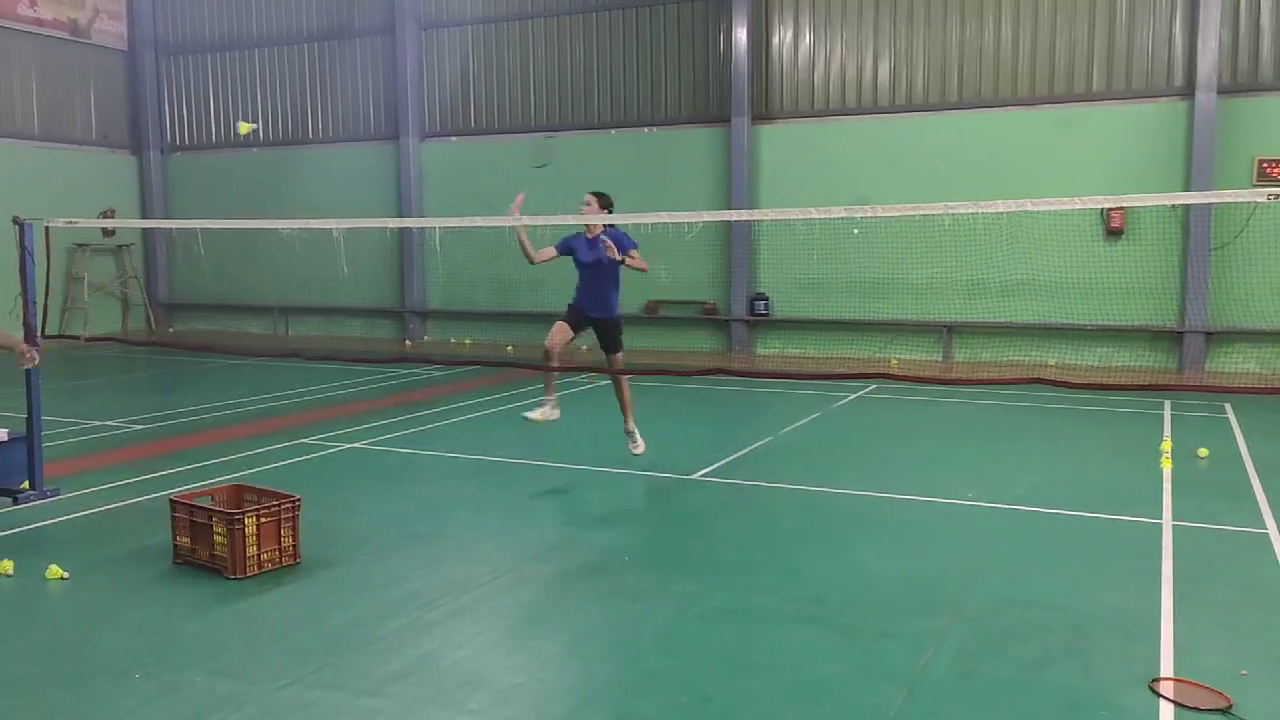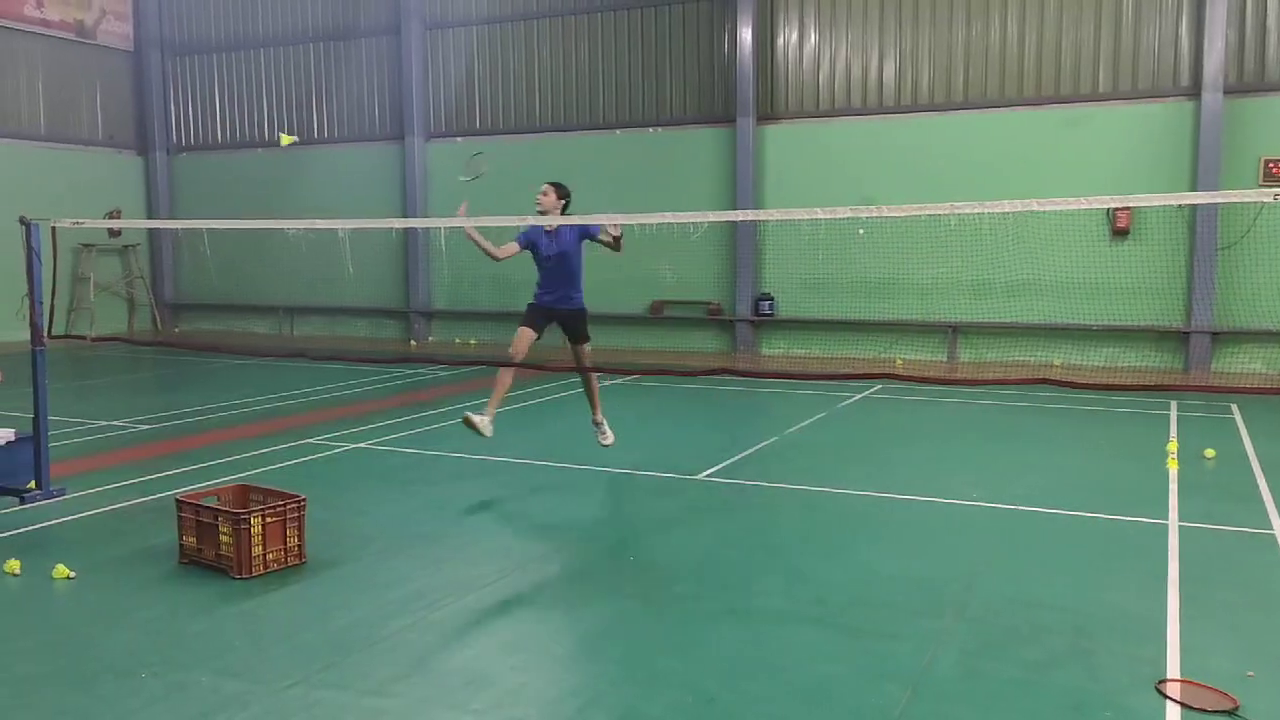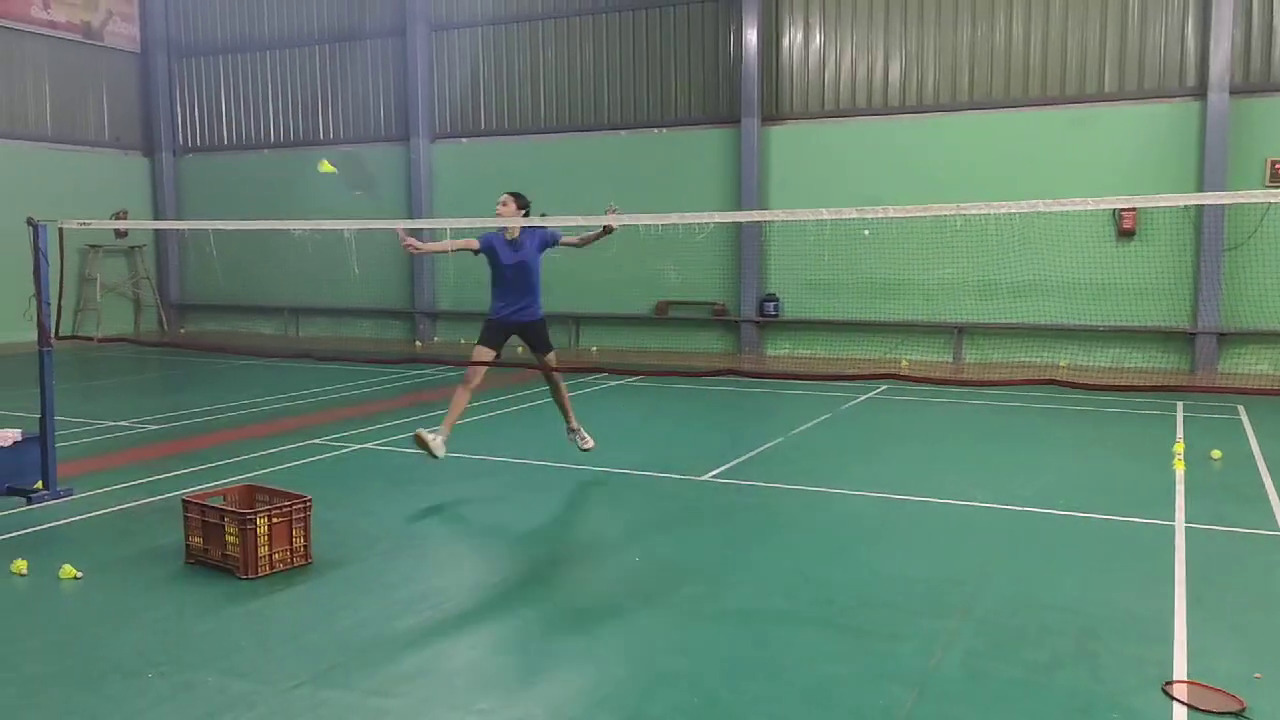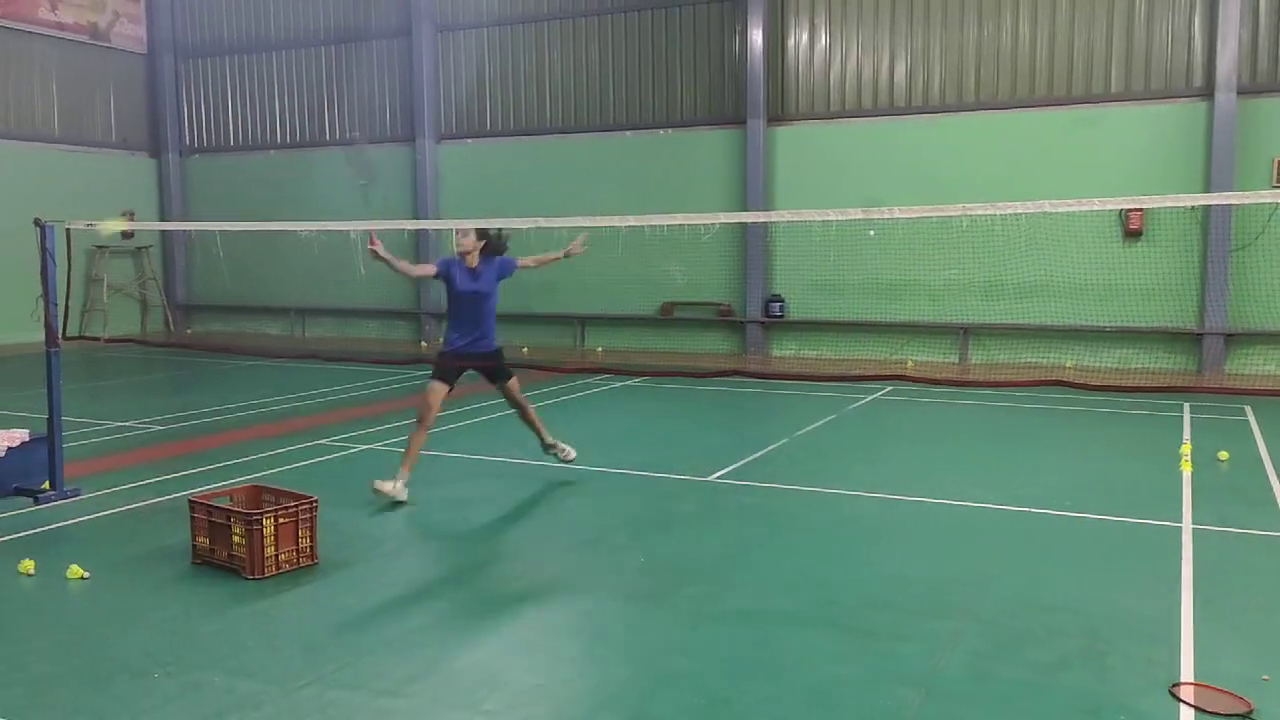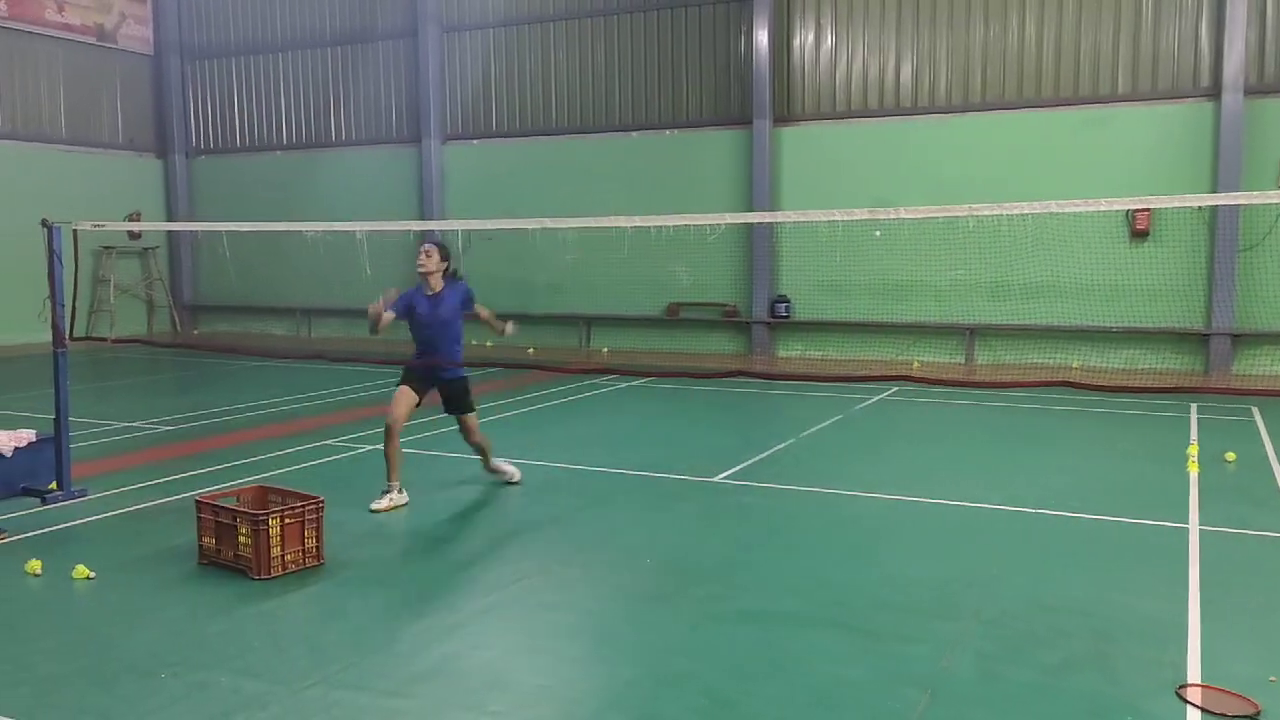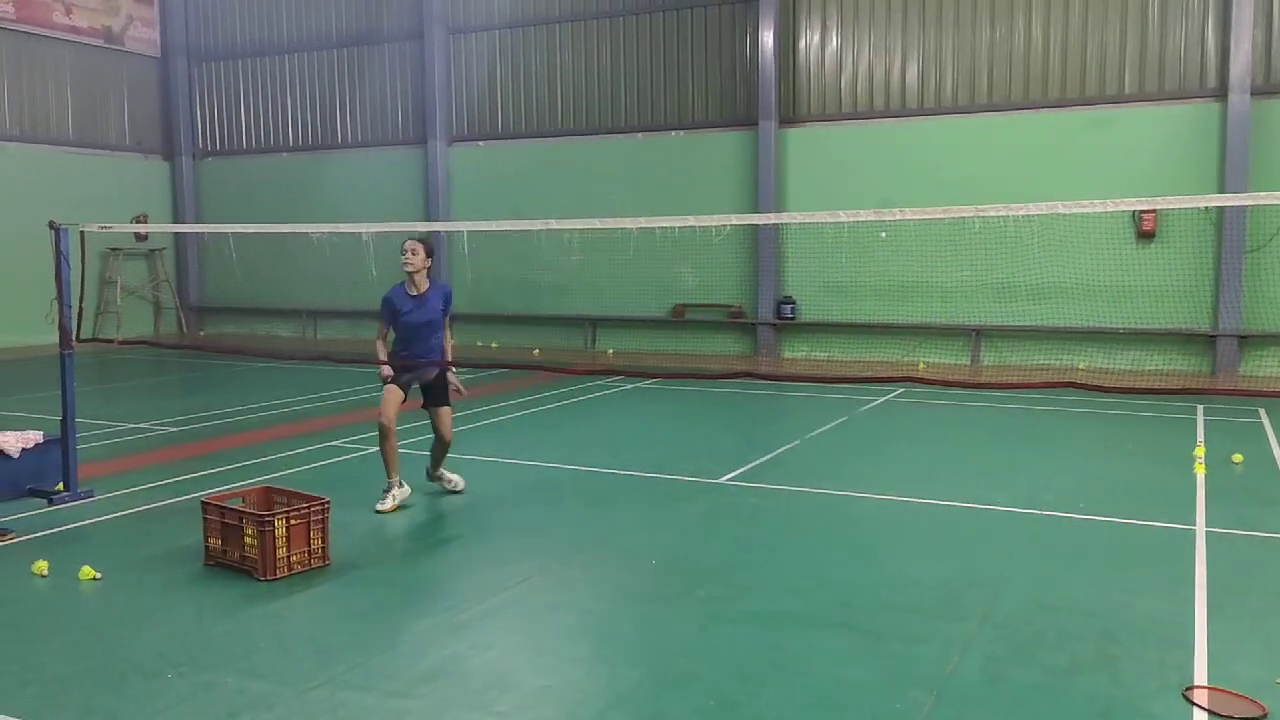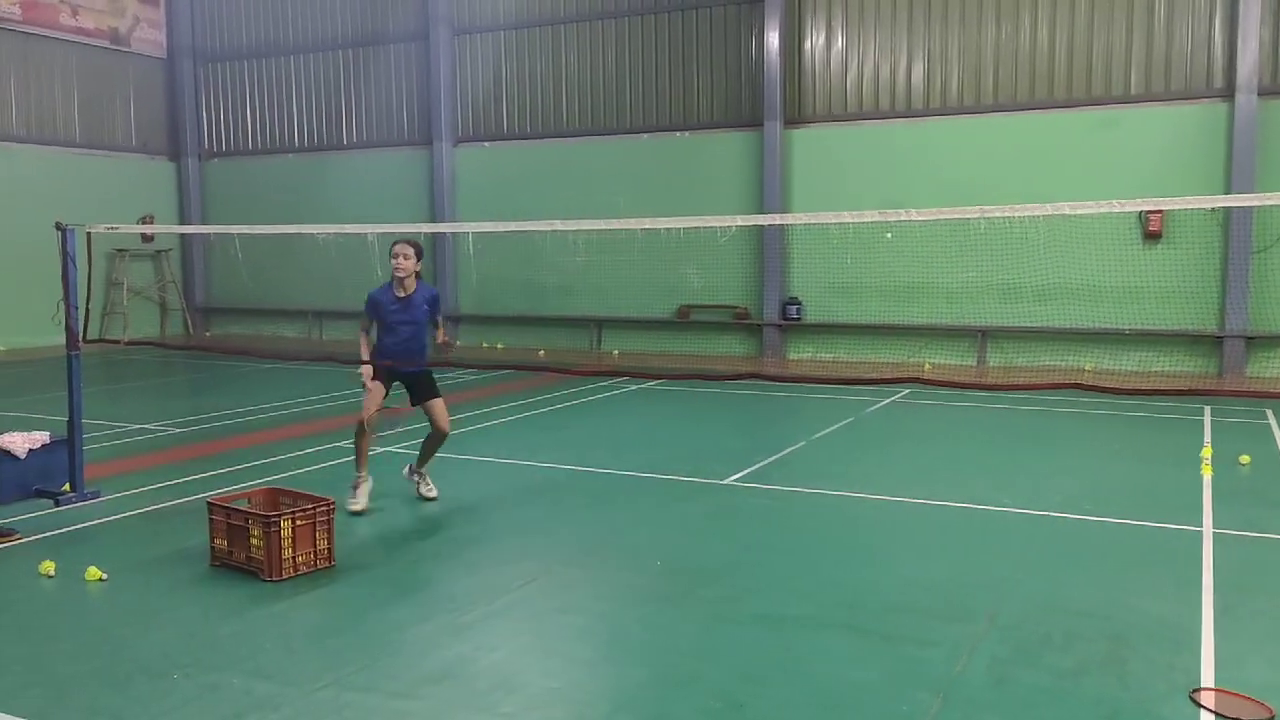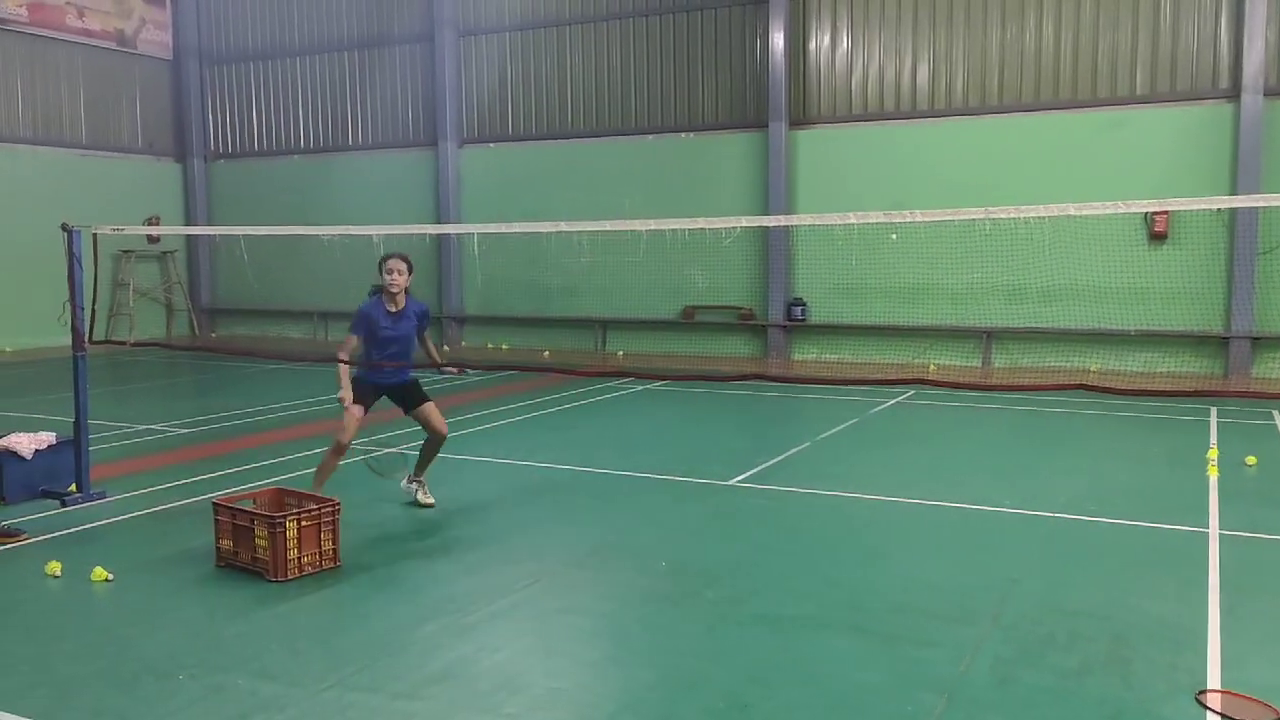
dt=0.1s
person 1, frame 1
left shoulder: (616, 236)
right shoulder: (574, 240)
left elbow: (643, 266)
right elbow: (534, 258)
left wrist: (619, 259)
right wrist: (519, 225)
left hip: (607, 314)
right hip: (579, 308)
left knee: (618, 375)
right knee: (550, 347)
left ankle: (630, 429)
right ankle: (549, 404)
person 1, frame 2
left shoulder: (577, 227)
right shoulder: (532, 233)
left elbow: (616, 248)
right elbow: (498, 254)
left wrist: (617, 237)
right wrist: (469, 230)
left hip: (572, 306)
right hip: (542, 304)
left knee: (584, 366)
right knee: (513, 357)
left ankle: (598, 420)
right ankle: (486, 418)
person 1, frame 3
left shoulder: (538, 236)
right shoulder: (491, 239)
left elbow: (578, 241)
right elbow: (457, 244)
left wrist: (603, 232)
right wrist: (421, 246)
left hip: (531, 318)
right hip: (499, 319)
left knee: (553, 377)
right knee: (471, 379)
left ankle: (573, 427)
right ankle: (439, 438)
person 1, frame 4
left shoulder: (496, 266)
right shoulder: (450, 266)
left elbow: (530, 262)
right elbow: (412, 271)
left wrist: (565, 254)
right wrist: (384, 256)
left hip: (487, 349)
right hip: (455, 351)
left knee: (519, 402)
right knee: (426, 416)
left ankle: (549, 442)
right ankle: (400, 480)
person 1, frame 5
left shoulder: (459, 291)
right shoulder: (409, 298)
left elbow: (477, 311)
right elbow: (376, 328)
left wrist: (500, 326)
right wrist: (376, 315)
left hip: (453, 373)
right hip: (420, 370)
left knee: (474, 438)
right knee: (393, 422)
left ankle: (490, 462)
right ankle: (393, 489)
person 1, frame 6
left shoulder: (442, 291)
right shoulder: (392, 297)
right elbow: (380, 338)
left wrist: (450, 368)
right wrist: (384, 364)
left hip: (433, 369)
right hip: (401, 366)
left knee: (444, 436)
right knee: (386, 422)
left ankle: (436, 470)
right ankle: (395, 486)
person 1, frame 7
left shoulder: (430, 295)
right shoulder: (377, 296)
left elbow: (438, 326)
right elbow: (364, 333)
left wrist: (443, 342)
right wrist: (365, 365)
left hip: (417, 369)
right hip: (383, 366)
left knee: (442, 428)
right knee: (364, 419)
left ankle: (418, 471)
right ankle: (361, 480)
person 1, frame 8
left shoulder: (419, 310)
right shoulder: (368, 311)
right elbow: (344, 353)
left wrist: (440, 366)
right wrist: (345, 386)
left hip: (403, 380)
right hip: (367, 381)
left knee: (440, 431)
right knee: (342, 441)
left ankle: (415, 480)
